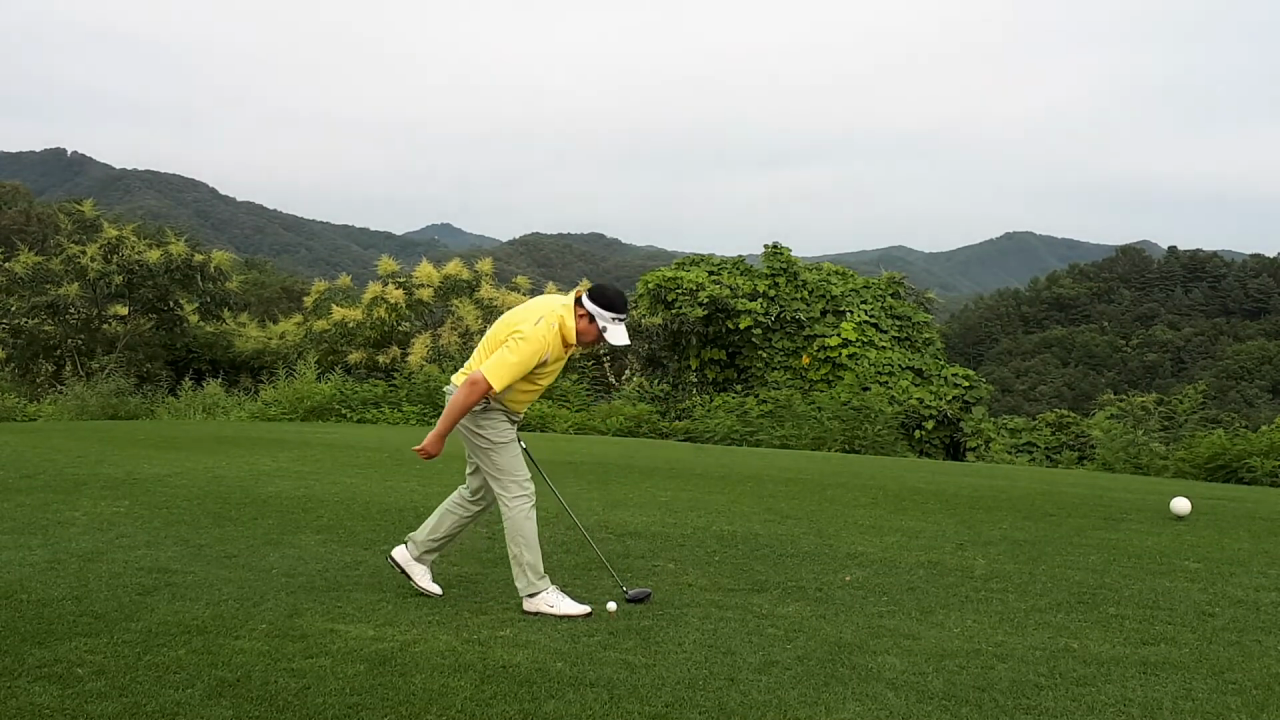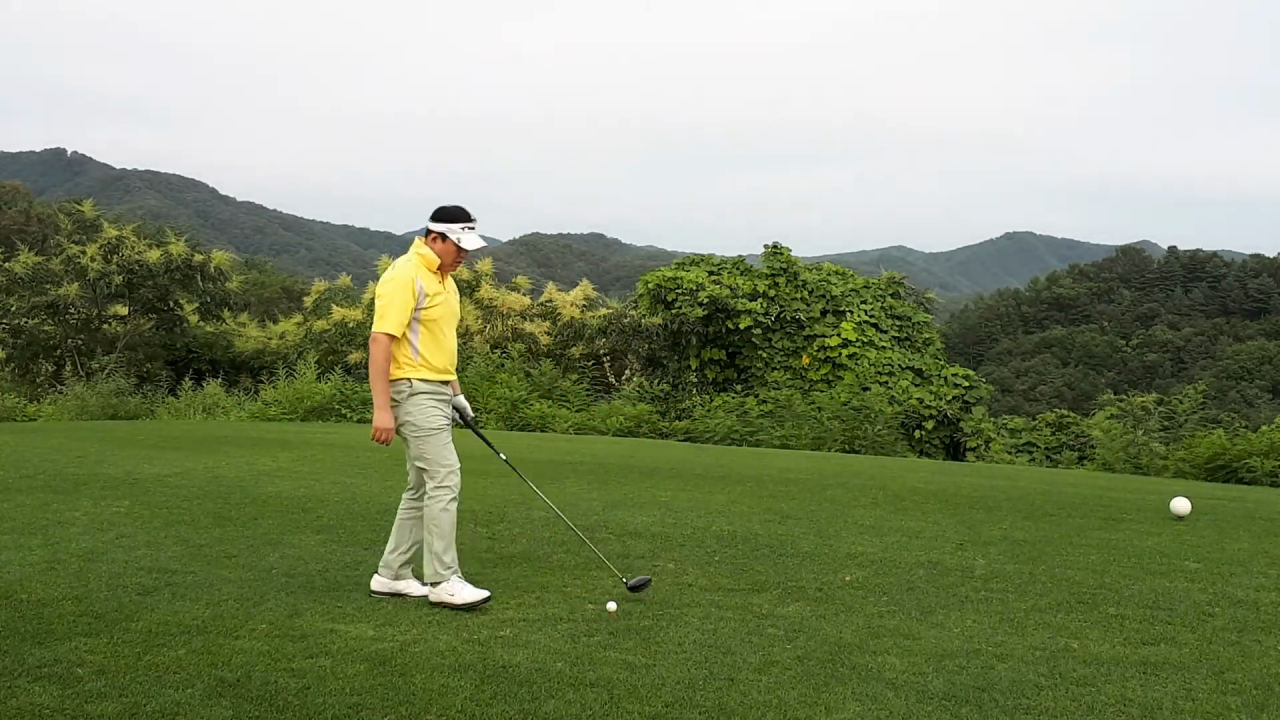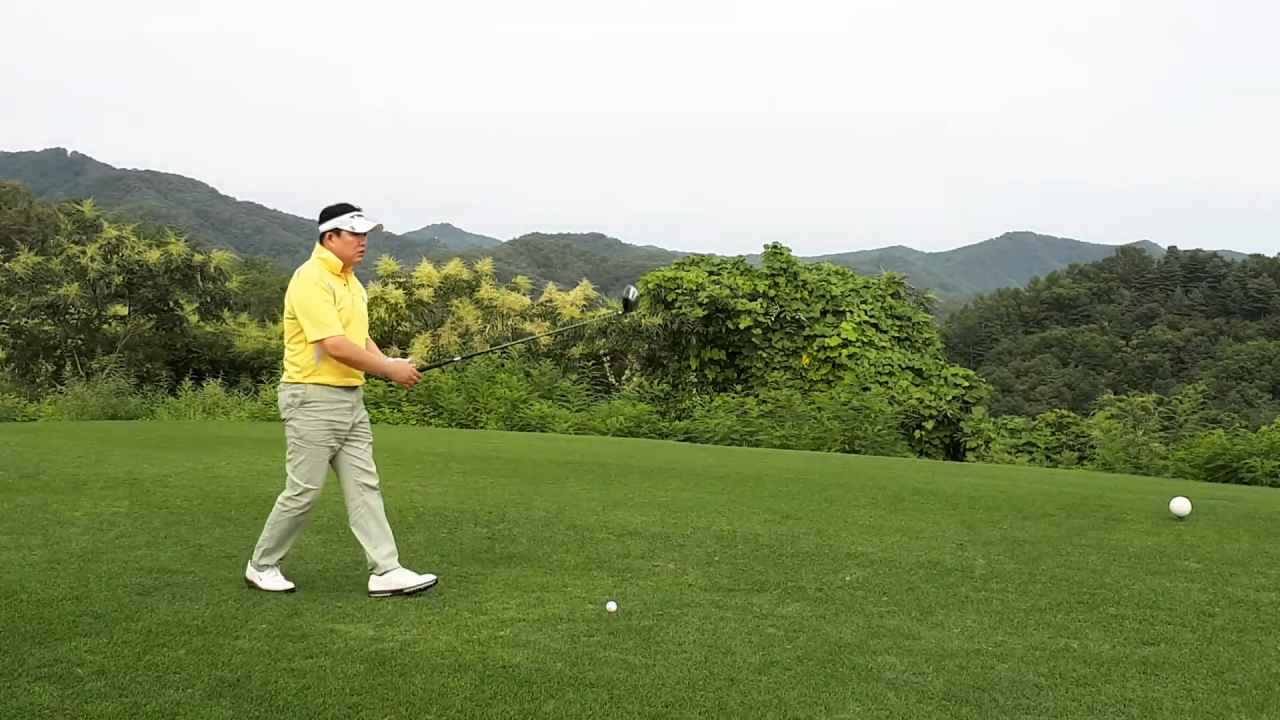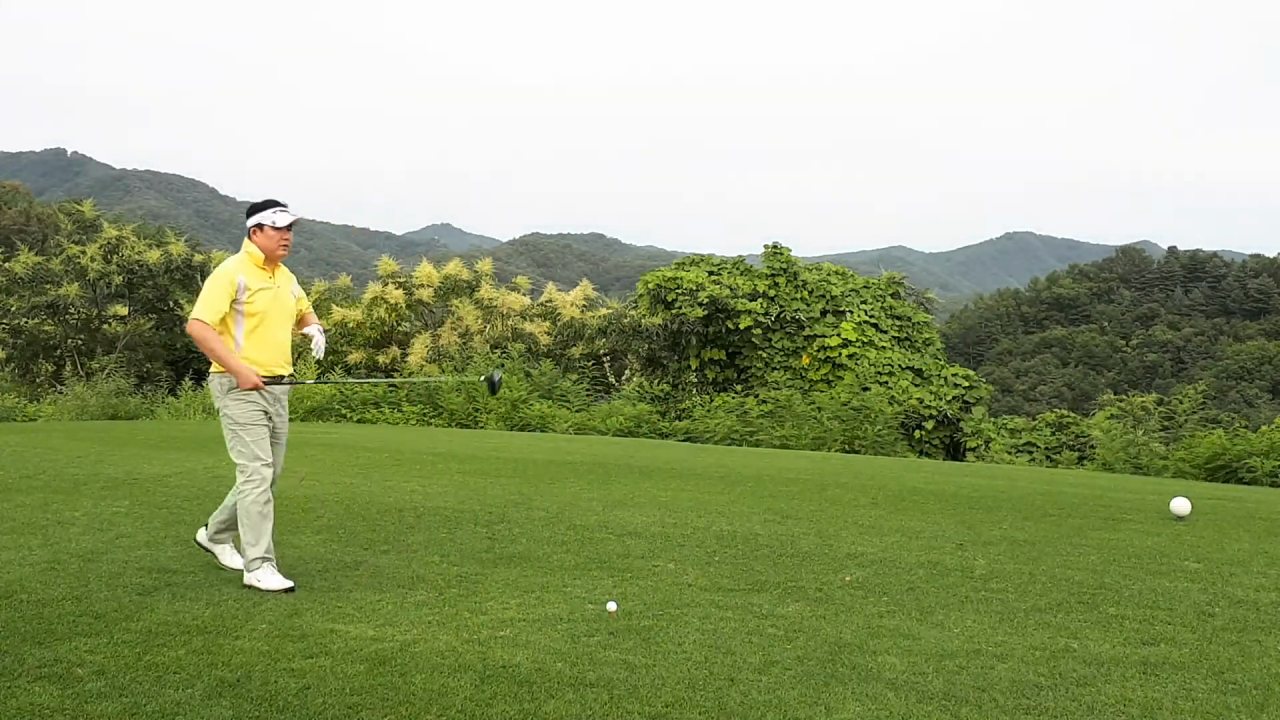
dt=0.5s
person 1, frame 1
left shoulder: (563, 314)
right shoulder: (539, 335)
right elbow: (476, 383)
right wrist: (437, 436)
left hip: (495, 405)
right hip: (477, 406)
left knee: (479, 492)
right knee: (518, 494)
left ankle: (414, 551)
right ankle: (538, 593)
person 1, frame 2
left shoulder: (443, 277)
right shoulder: (405, 276)
right elbow: (380, 343)
left wrist: (455, 391)
right wrist: (381, 408)
left hip: (435, 393)
right hip: (412, 394)
left knee: (424, 488)
right knee: (444, 480)
left ankle: (392, 574)
right ankle: (443, 580)
person 1, frame 3
left shoulder: (350, 282)
right shoulder: (312, 280)
right elbow: (332, 345)
left wrist: (386, 363)
right wrist: (389, 369)
left hip: (348, 399)
right hip: (311, 398)
left knee: (363, 485)
right knee: (304, 489)
left ankle: (386, 571)
right ankle: (262, 565)
person 1, frame 4
left shoulder: (285, 277)
right shoulder: (231, 273)
left elbow: (305, 315)
right elbow: (198, 327)
left wrist: (314, 329)
right wrist: (238, 368)
left hip: (275, 389)
right hip: (238, 387)
left knee: (265, 476)
right knee: (256, 474)
left ankle: (214, 533)
right ankle: (259, 566)
